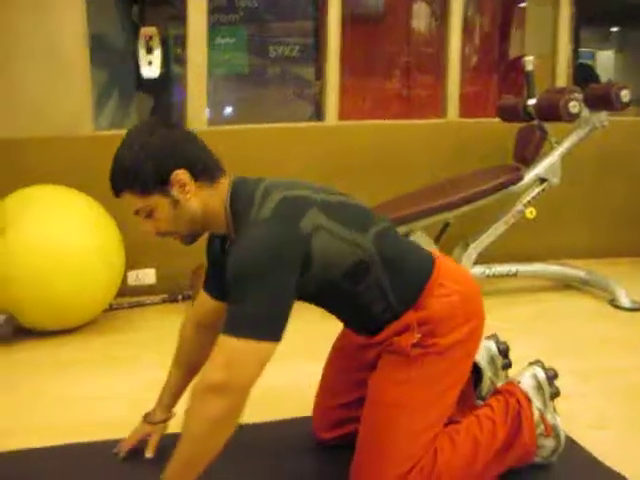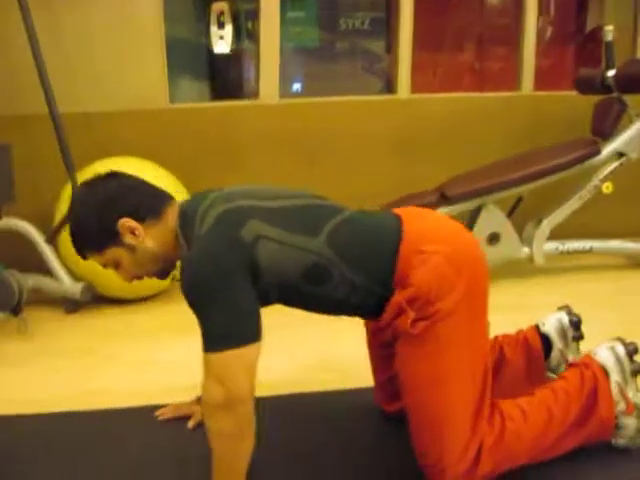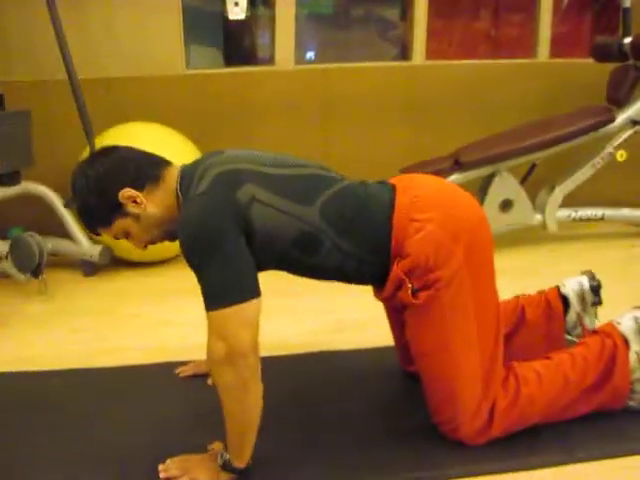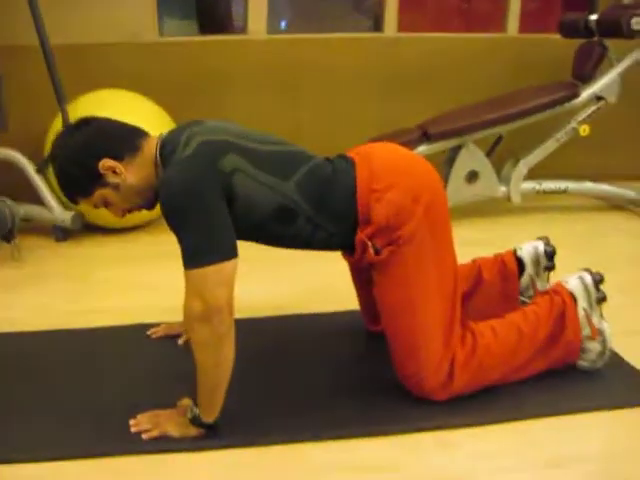
dt=0.5s
person 1, frame 1
left shoulder: (267, 240)
right shoulder: (235, 221)
left elbow: (223, 387)
right elbow: (203, 321)
right wrist: (158, 413)
left hip: (434, 316)
right hip: (387, 315)
right knee: (331, 427)
left ankle: (522, 411)
right ankle: (471, 375)
person 1, frame 2
left shoulder: (208, 258)
right shoulder: (208, 218)
left elbow: (233, 399)
right wrist: (208, 397)
left hip: (434, 275)
right hip: (417, 243)
right knee: (399, 402)
right ankle: (542, 346)
person 1, frame 3
left shoulder: (202, 219)
right shoulder: (211, 180)
left elbow: (237, 352)
right wrist: (223, 356)
left hip: (433, 236)
right hip: (416, 206)
left knee: (470, 413)
right knee: (423, 358)
right ankle: (564, 306)
person 1, frame 4
left shoulder: (183, 183)
right shoulder: (184, 149)
left elbow: (214, 310)
left wrist: (200, 416)
right wrist: (196, 318)
left hip: (394, 202)
right hip: (378, 176)
left knee: (431, 371)
right knee: (386, 321)
left ankle: (568, 313)
right ankle: (517, 269)
